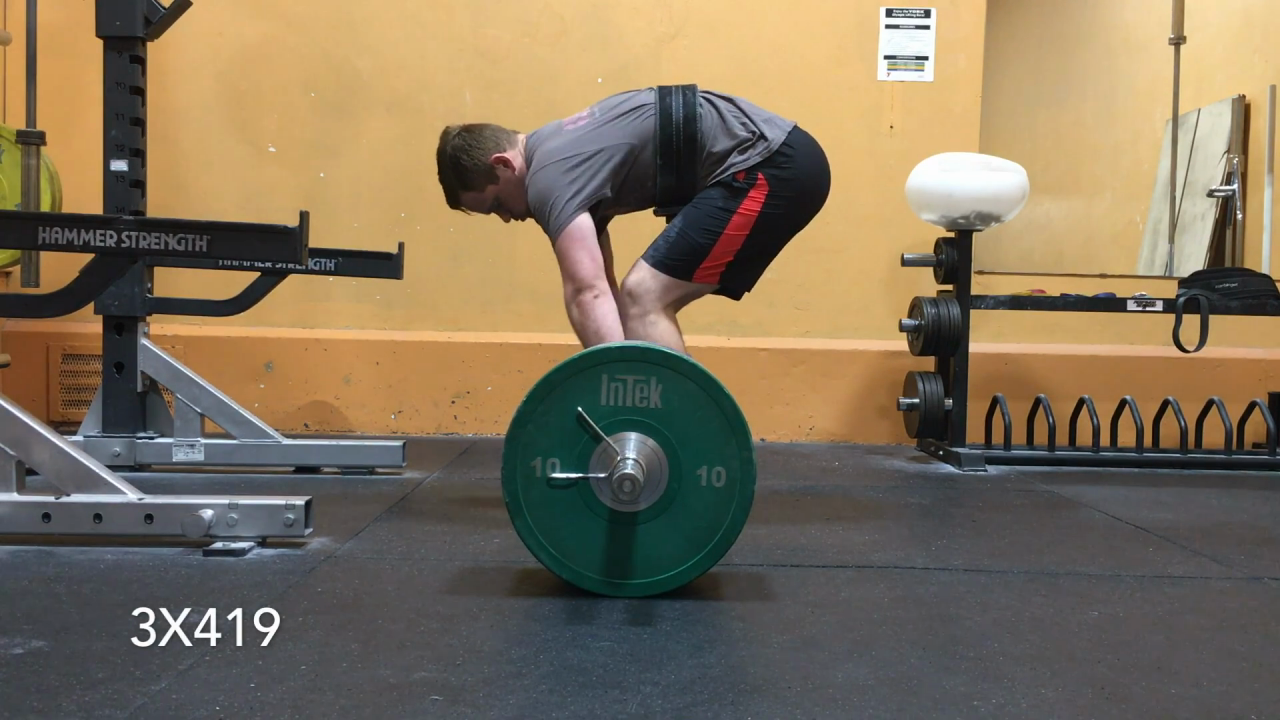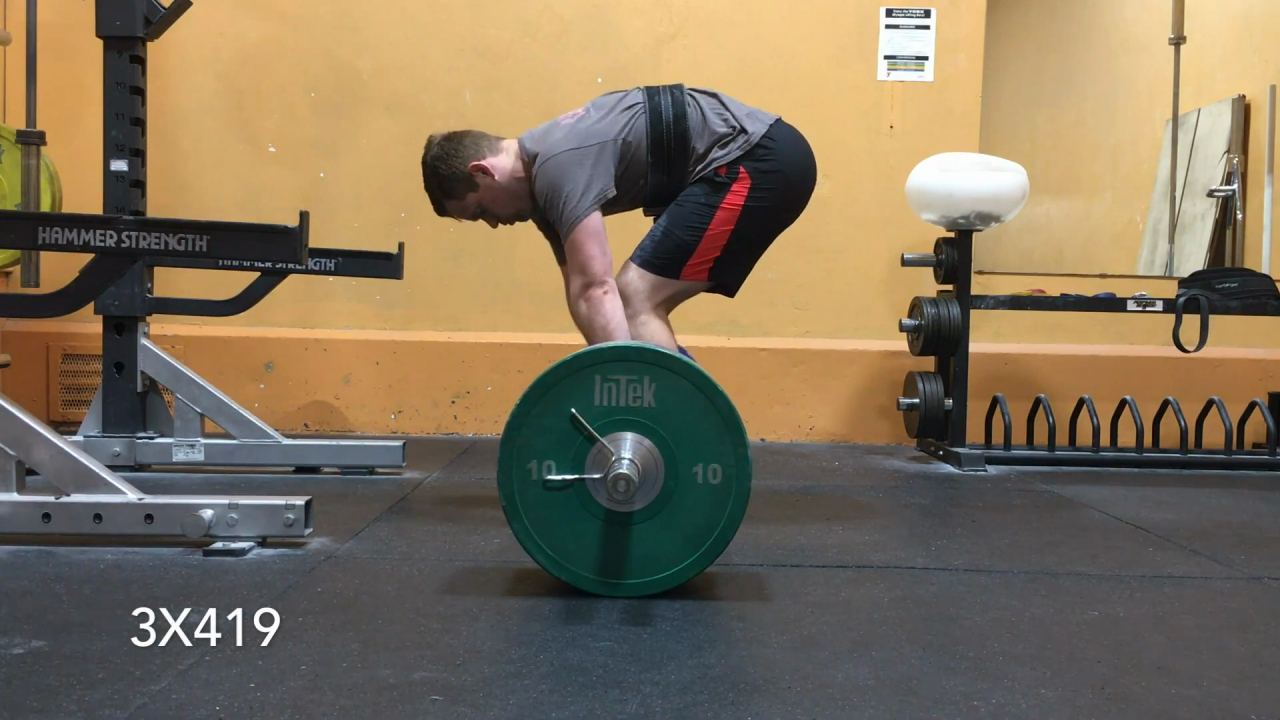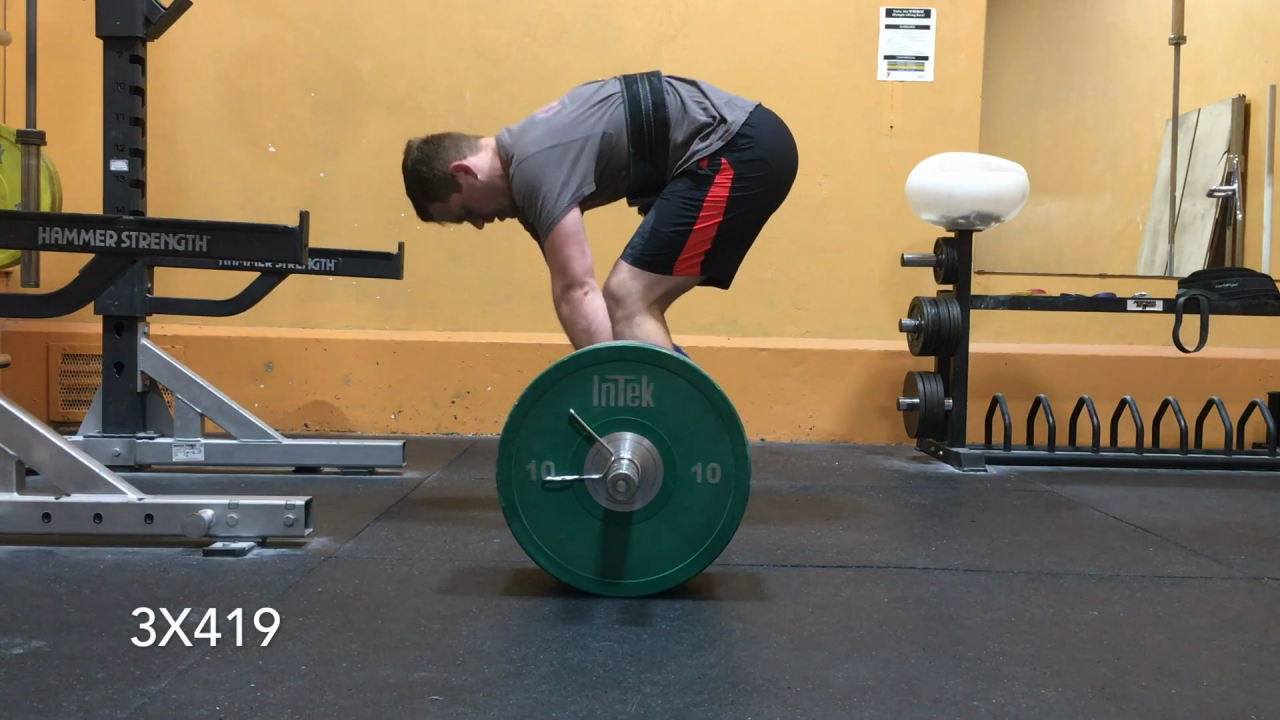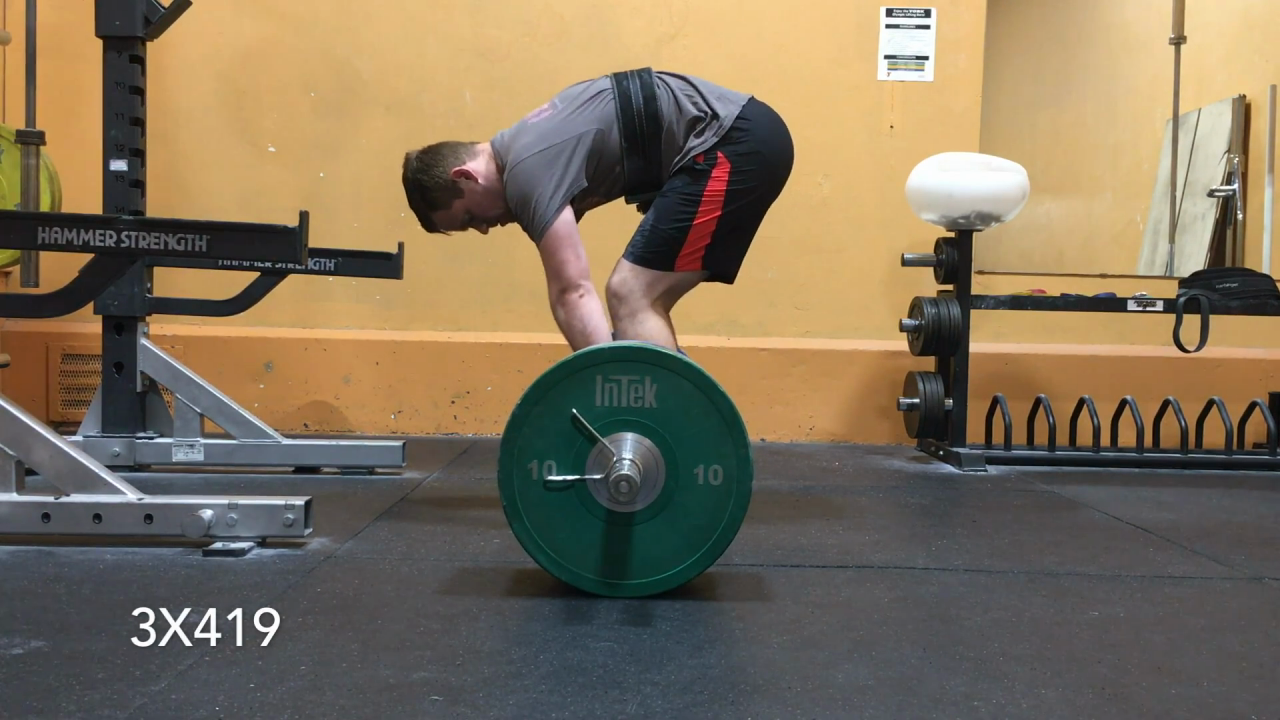
dt=0.5s
person 1, frame 1
left shoulder: (551, 175)
right shoulder: (572, 167)
left elbow: (586, 293)
right elbow: (600, 290)
left hip: (774, 166)
right hip: (778, 162)
left knee: (643, 299)
right knee: (647, 301)
person 1, frame 2
left shoulder: (556, 167)
right shoulder: (549, 169)
left elbow: (594, 289)
right elbow: (585, 288)
left hip: (758, 160)
right hip: (765, 158)
left knee: (635, 301)
right knee: (641, 303)
person 1, frame 3
left shoulder: (534, 168)
right shoulder: (528, 163)
left elbow: (576, 289)
right elbow: (575, 288)
left hip: (741, 150)
right hip: (747, 144)
left knee: (627, 299)
right knee: (635, 301)
person 1, frame 4
left shoulder: (527, 171)
right shoulder: (527, 157)
left elbow: (571, 292)
right elbow: (573, 291)
left hip: (735, 142)
right hip: (746, 138)
left knee: (631, 295)
right knee: (641, 299)
